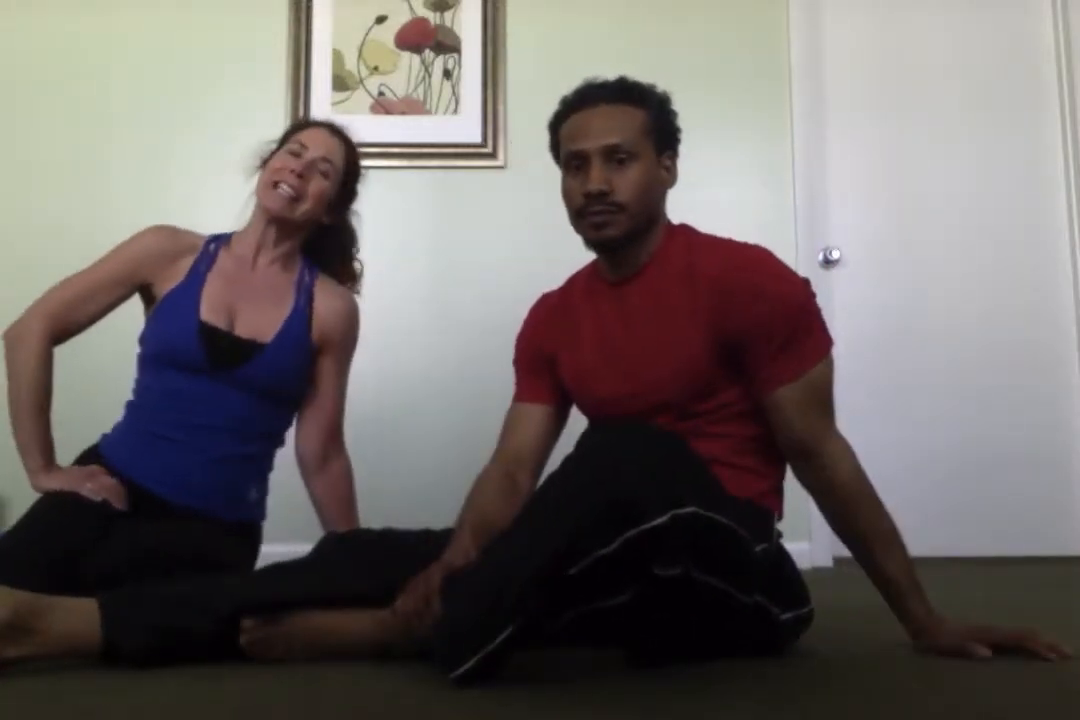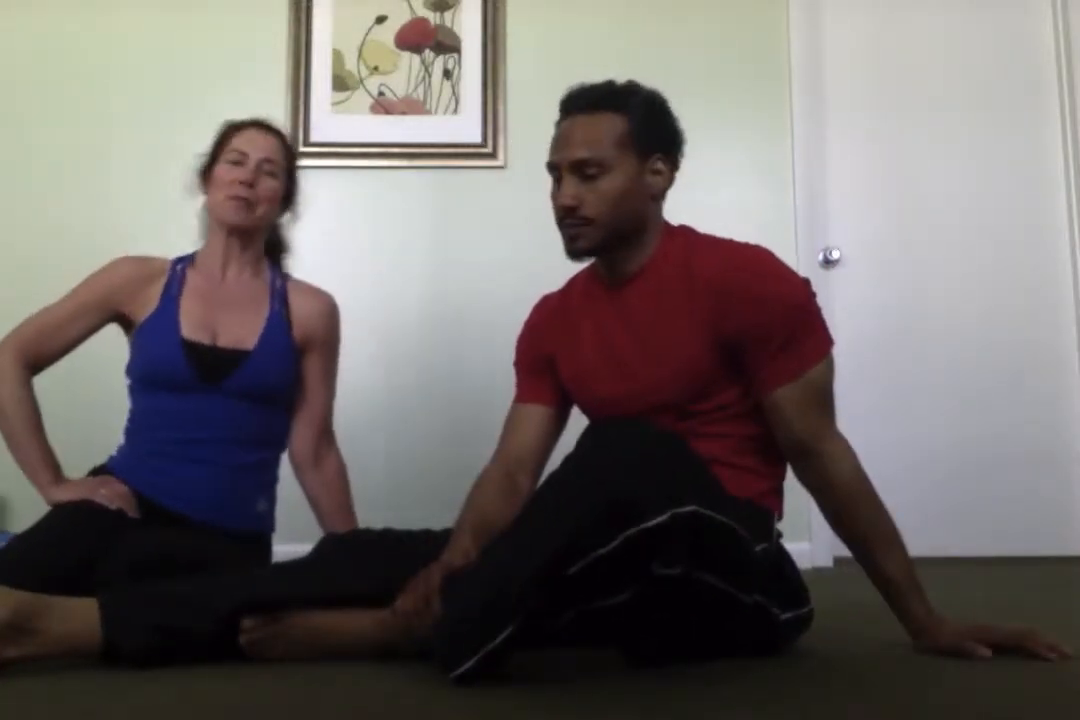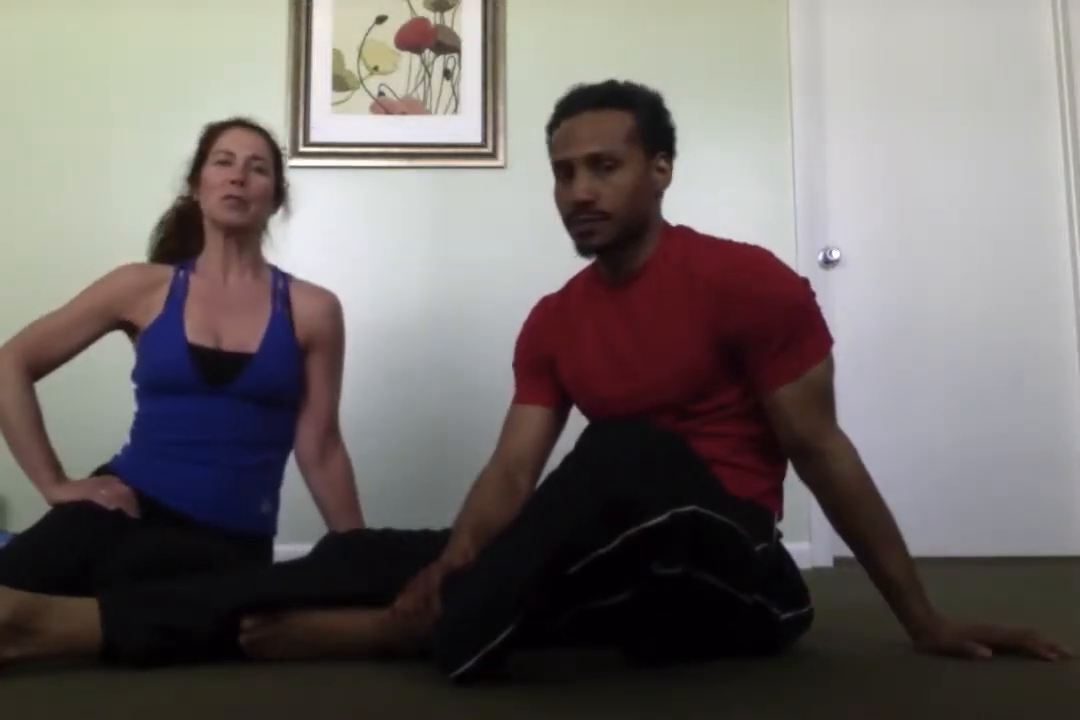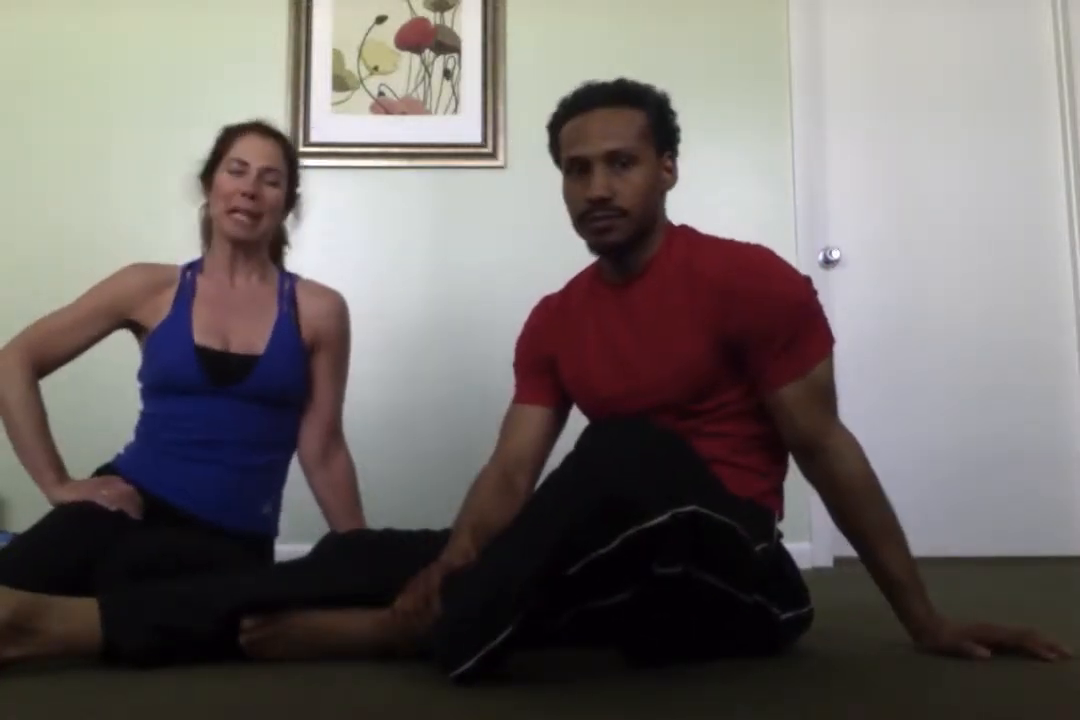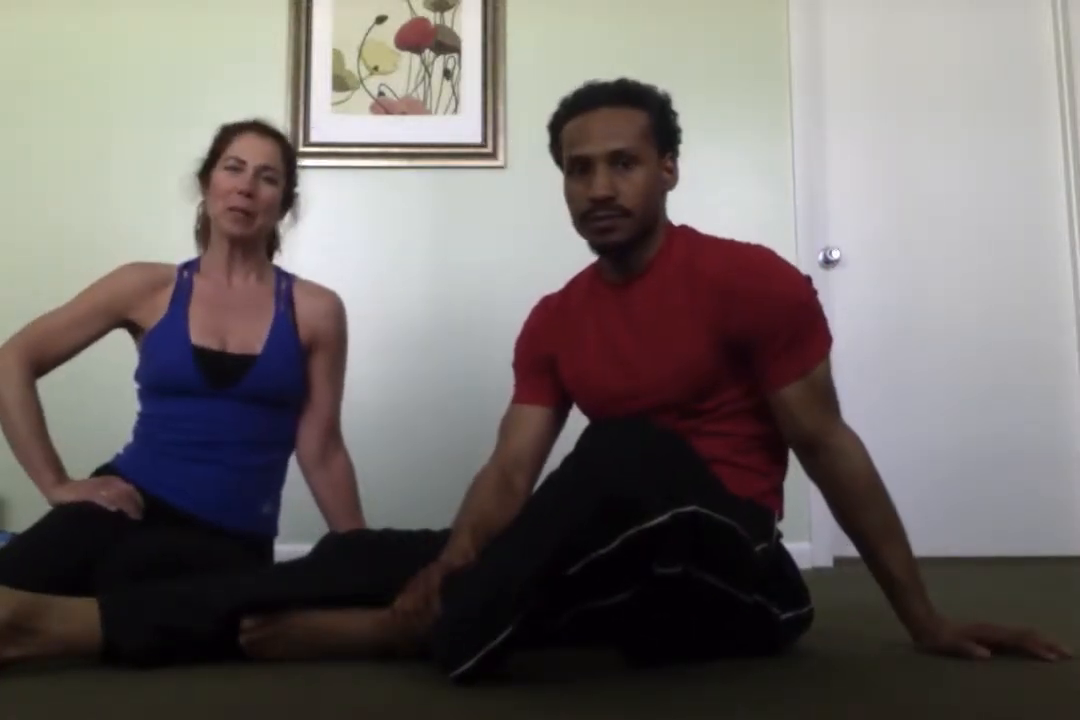
dt=0.3s
person 1, frame 1
left shoulder: (747, 281)
right shoulder: (553, 320)
left elbow: (819, 454)
right elbow: (511, 474)
left wrist: (924, 622)
right wrist: (450, 566)
left hip: (734, 573)
right hip: (620, 573)
left knee: (630, 451)
right knee: (376, 553)
left ankle: (410, 636)
person 1, frame 2
left shoulder: (746, 281)
right shoulder: (554, 321)
left elbow: (819, 453)
right elbow: (512, 476)
left wrist: (925, 622)
right wrist: (449, 567)
left hip: (735, 572)
right hip: (617, 573)
left knee: (630, 447)
right knee: (375, 552)
left ankle: (409, 636)
person 1, frame 3
left shoulder: (746, 281)
right shoulder: (553, 323)
left elbow: (820, 452)
right elbow: (511, 475)
left wrist: (923, 620)
right wrist: (448, 568)
left hip: (734, 572)
right hip: (620, 573)
left knee: (629, 446)
right knee: (374, 552)
left ankle: (408, 635)
person 1, frame 4
left shoulder: (749, 281)
right shoulder: (554, 322)
left elbow: (826, 450)
right elbow: (509, 476)
left wrist: (925, 621)
right wrist: (450, 567)
left hip: (734, 570)
right hip: (619, 570)
left knee: (630, 445)
right knee: (374, 553)
left ankle: (415, 636)
person 1, frame 5
left shoulder: (750, 282)
right shoulder: (553, 322)
left elbow: (829, 448)
right elbow: (508, 476)
left wrist: (924, 620)
right wrist: (448, 569)
left hip: (734, 571)
right hip: (620, 575)
left knee: (628, 446)
right knee: (372, 554)
left ankle: (409, 637)
person 2, frame 1
left shoulder: (330, 308)
right shoulder: (168, 252)
left elbow: (321, 452)
right wrist: (43, 471)
left hip: (218, 527)
right hip: (116, 490)
person 2, frame 2
left shoulder: (309, 310)
right shoulder: (141, 280)
left elbow: (313, 452)
right wrist: (53, 484)
left hip: (229, 536)
right hip: (125, 504)
person 2, frame 3
left shoulder: (312, 309)
right shoulder: (143, 287)
left elbow: (320, 450)
right wrist: (56, 484)
left hip: (230, 537)
right hip: (129, 504)
person 2, frame 4
left shoulder: (319, 310)
right shoulder: (151, 288)
left elbow: (323, 451)
right wrist: (58, 484)
left hip: (232, 536)
right hip: (133, 501)
person 2, frame 5
left shoulder: (315, 310)
right shoulder: (148, 287)
left elbow: (321, 451)
right wrist: (56, 484)
left hip: (232, 537)
right hip: (132, 504)
